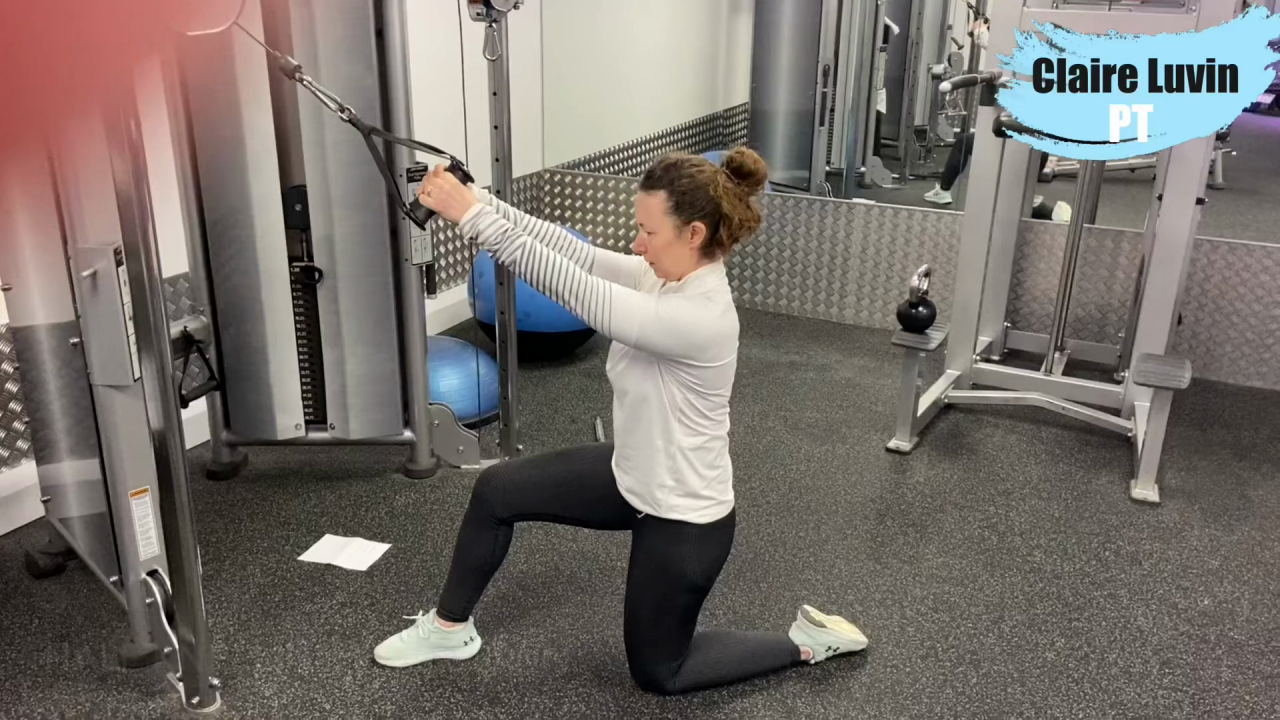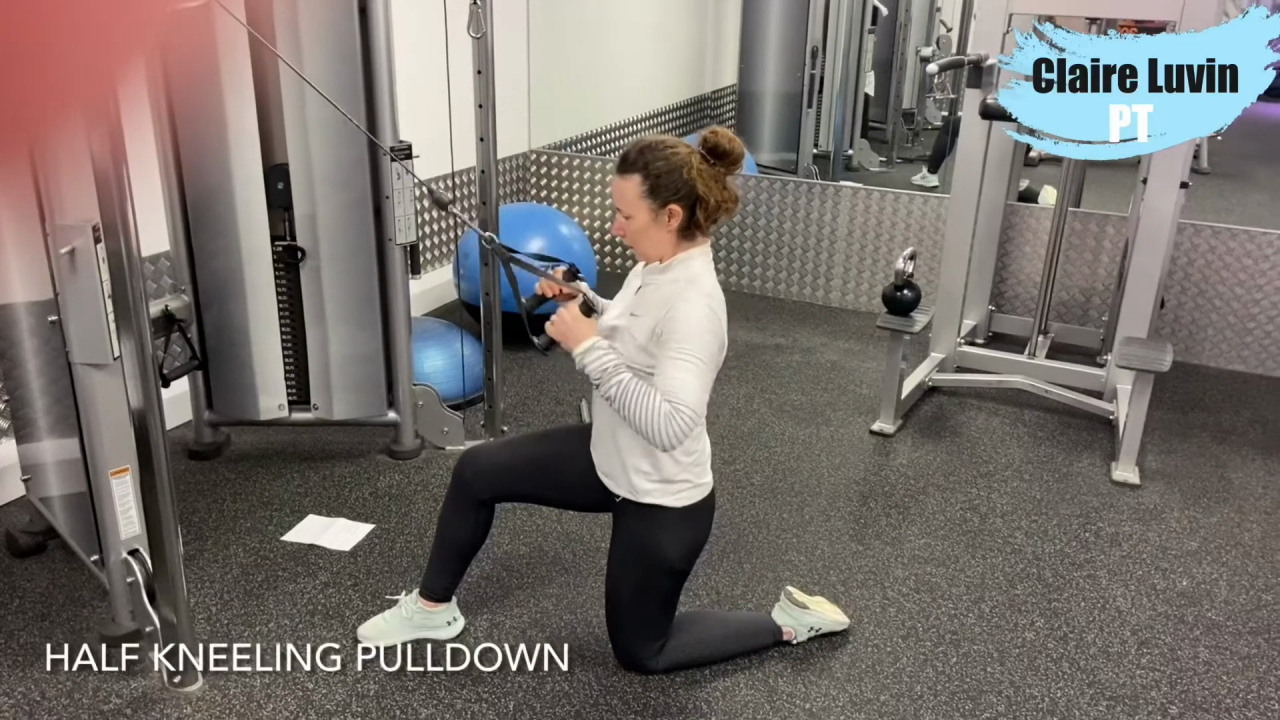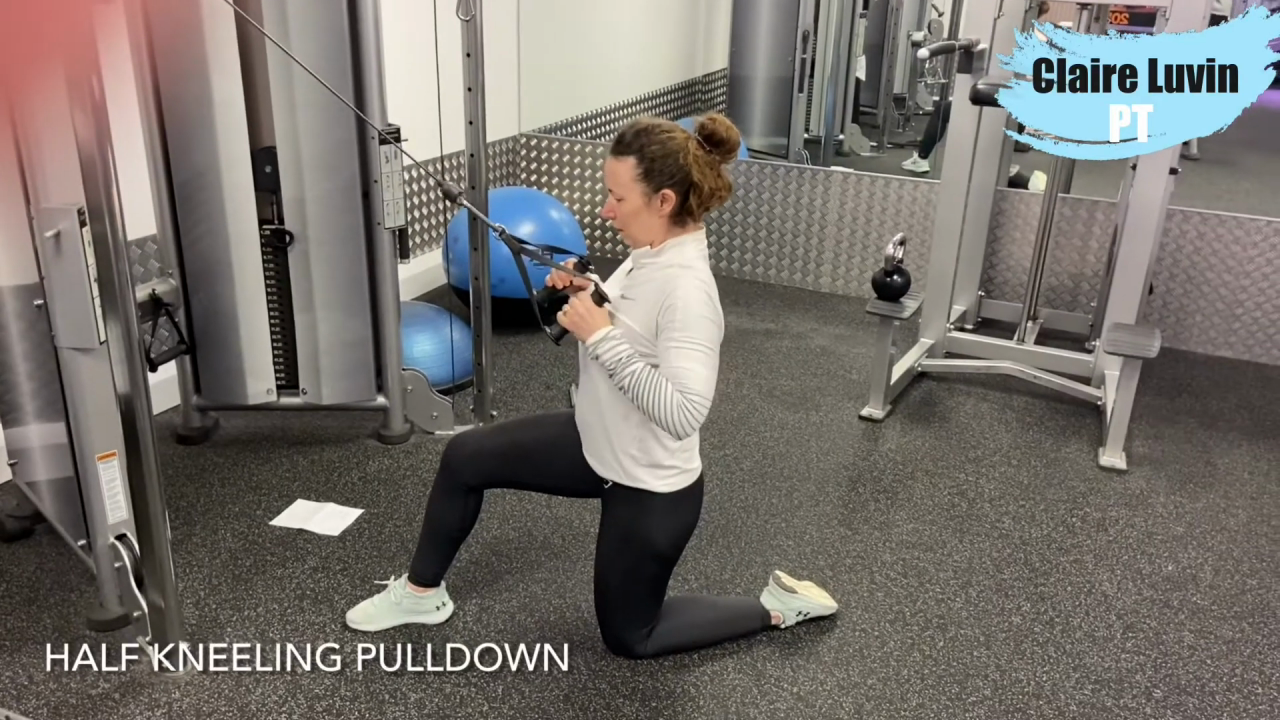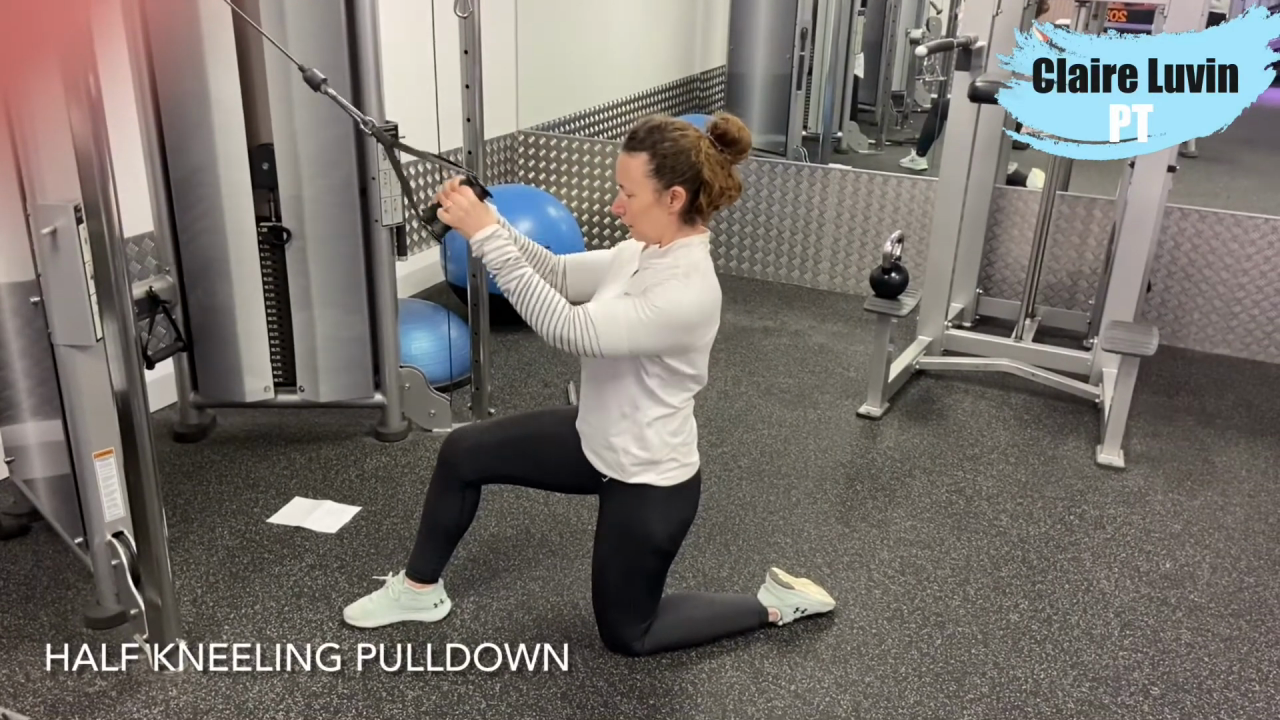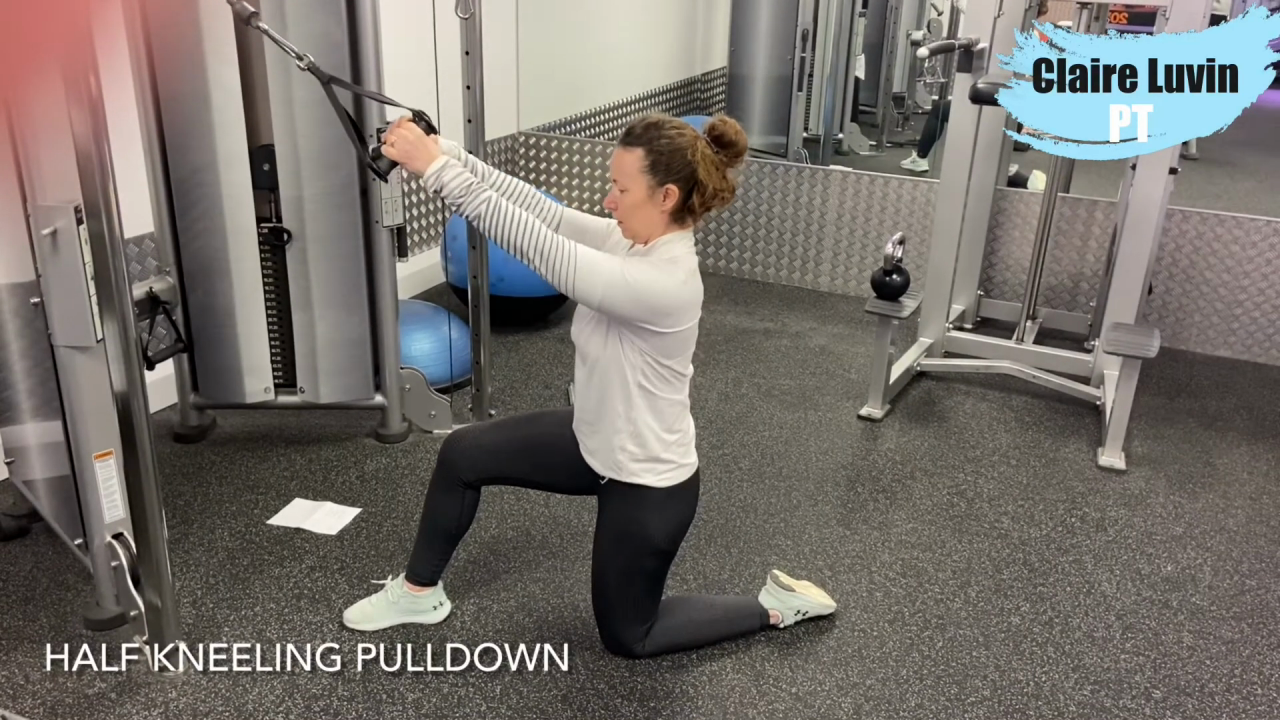
dt=1s
person 1, frame 1
left shoulder: (701, 316)
right shoulder: (671, 275)
left elbow: (576, 290)
right elbow: (574, 251)
left wrist: (474, 217)
right wrist: (477, 198)
left hip: (685, 518)
right hip: (633, 475)
left knee: (657, 670)
right knee: (497, 490)
left ankle: (808, 640)
right ankle: (450, 627)
person 1, frame 2
left shoulder: (693, 304)
right shoulder: (660, 266)
left elbow: (669, 425)
left wrist: (587, 347)
right wrist: (581, 301)
left hip: (662, 499)
right hip: (612, 459)
left knee: (640, 650)
right knee: (477, 471)
left ankle: (791, 621)
right ankle: (433, 608)
person 1, frame 3
left shoulder: (686, 289)
right shoulder: (652, 253)
left elbow: (683, 413)
left wrist: (602, 337)
right wrist: (588, 292)
left hip: (651, 486)
right hip: (601, 444)
left knee: (628, 635)
right knee: (464, 457)
left ankle: (780, 606)
right ankle: (421, 593)
person 1, frame 4
left shoulder: (687, 292)
right shoulder: (650, 249)
left elbow: (566, 329)
right elbow: (561, 275)
left wrist: (487, 237)
right wrist: (490, 222)
left hip: (650, 481)
right hip: (599, 438)
left knee: (626, 632)
right knee: (463, 452)
left ankle: (776, 603)
right ankle: (419, 589)
person 1, frame 5
left shoulder: (664, 281)
right shoulder: (640, 239)
left elbow: (538, 245)
right elbow: (543, 211)
left wrist: (438, 169)
right wrist: (444, 152)
left hip: (649, 482)
right hip: (597, 440)
left knee: (626, 635)
right knee: (463, 454)
left ankle: (776, 606)
right ankle: (419, 592)
